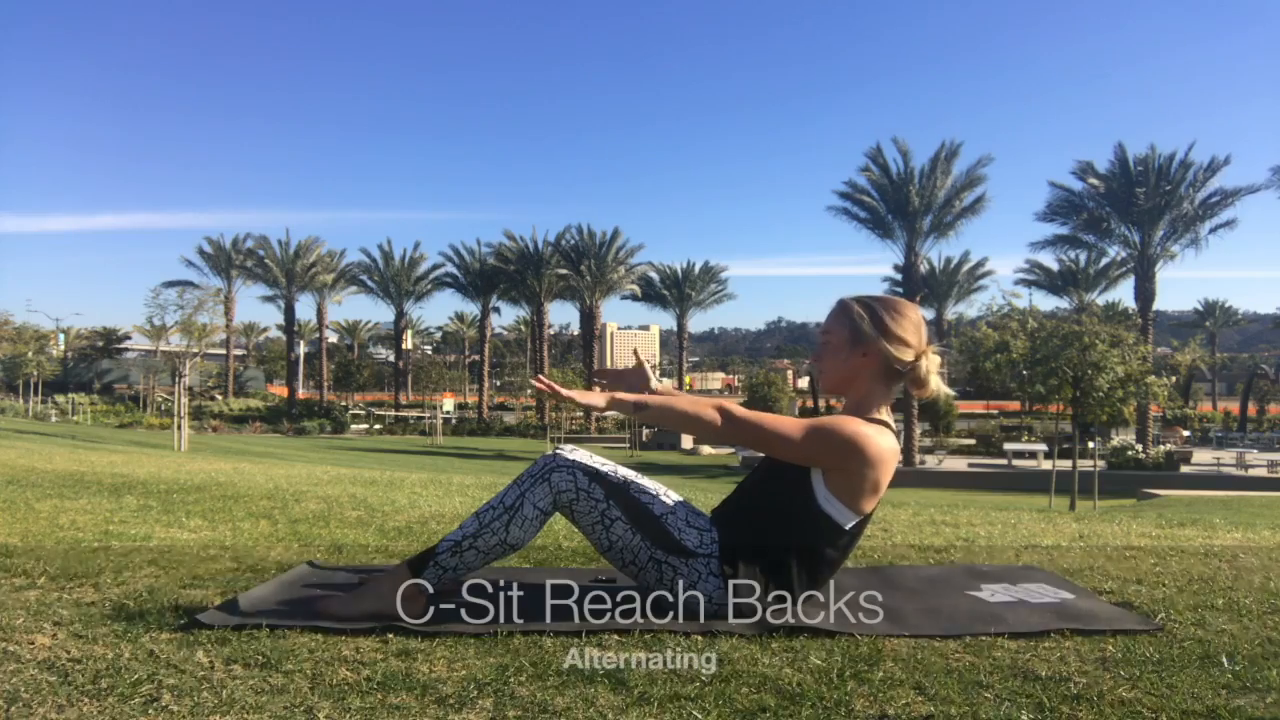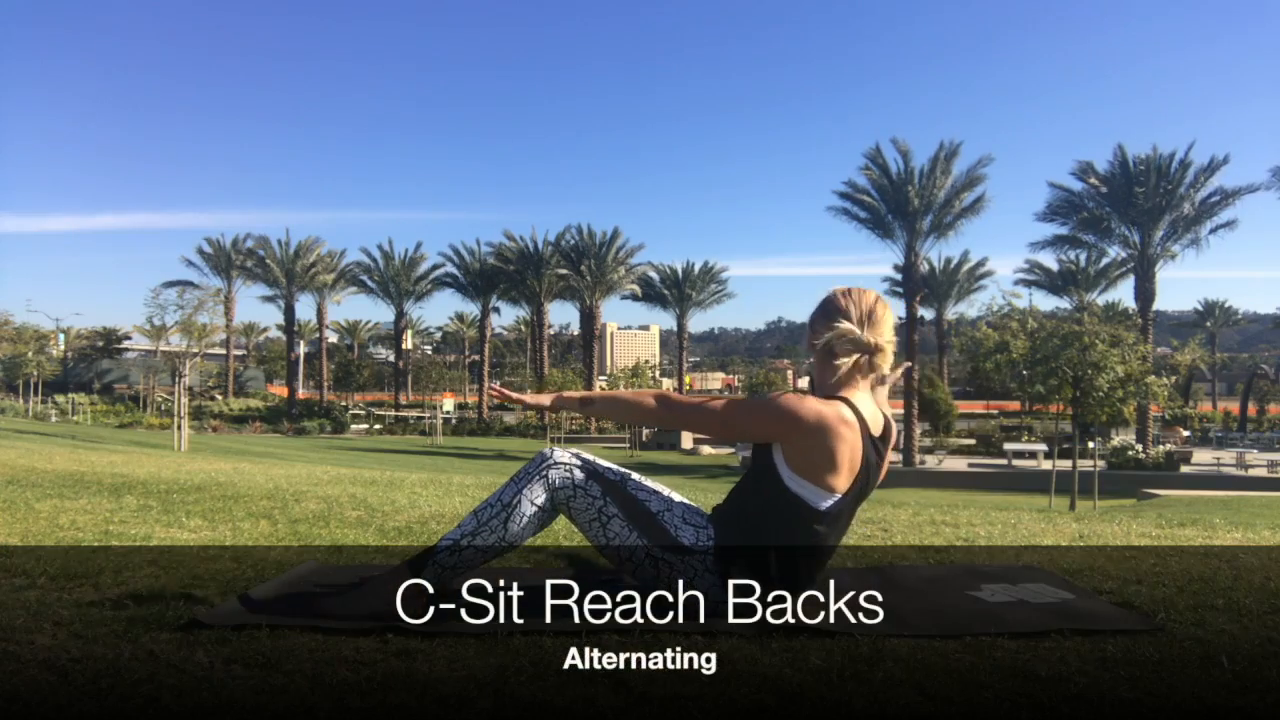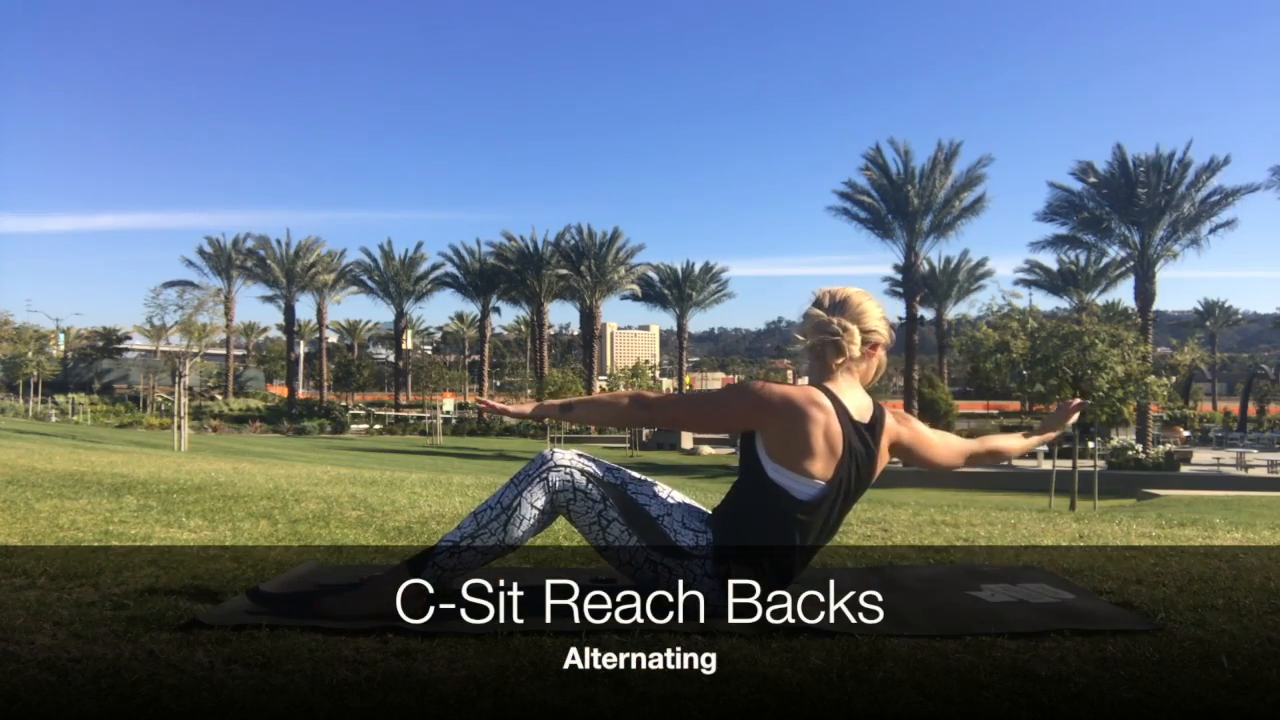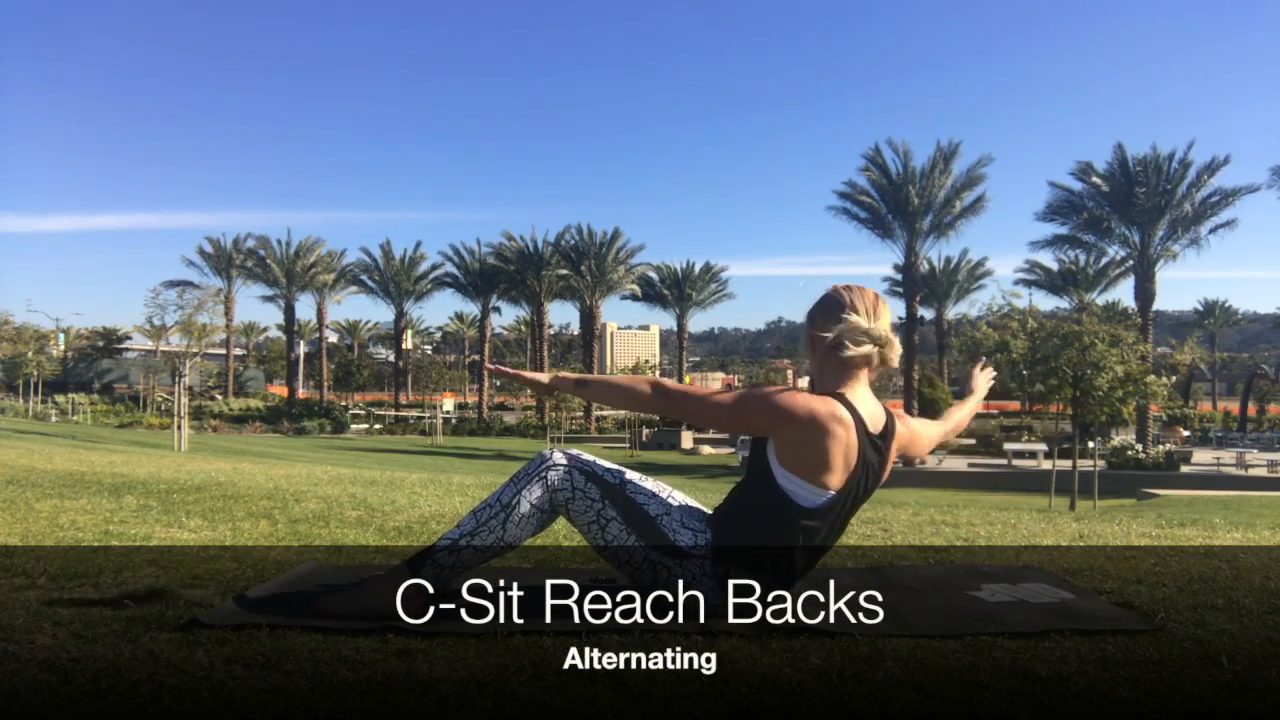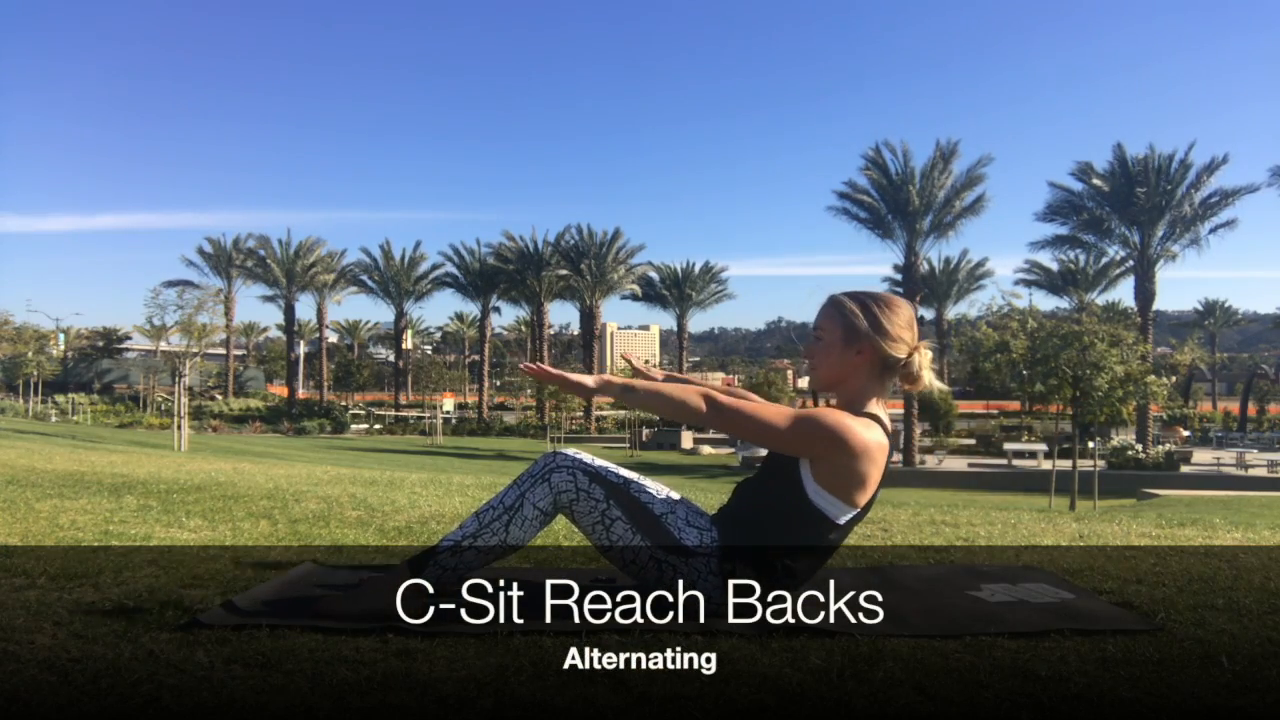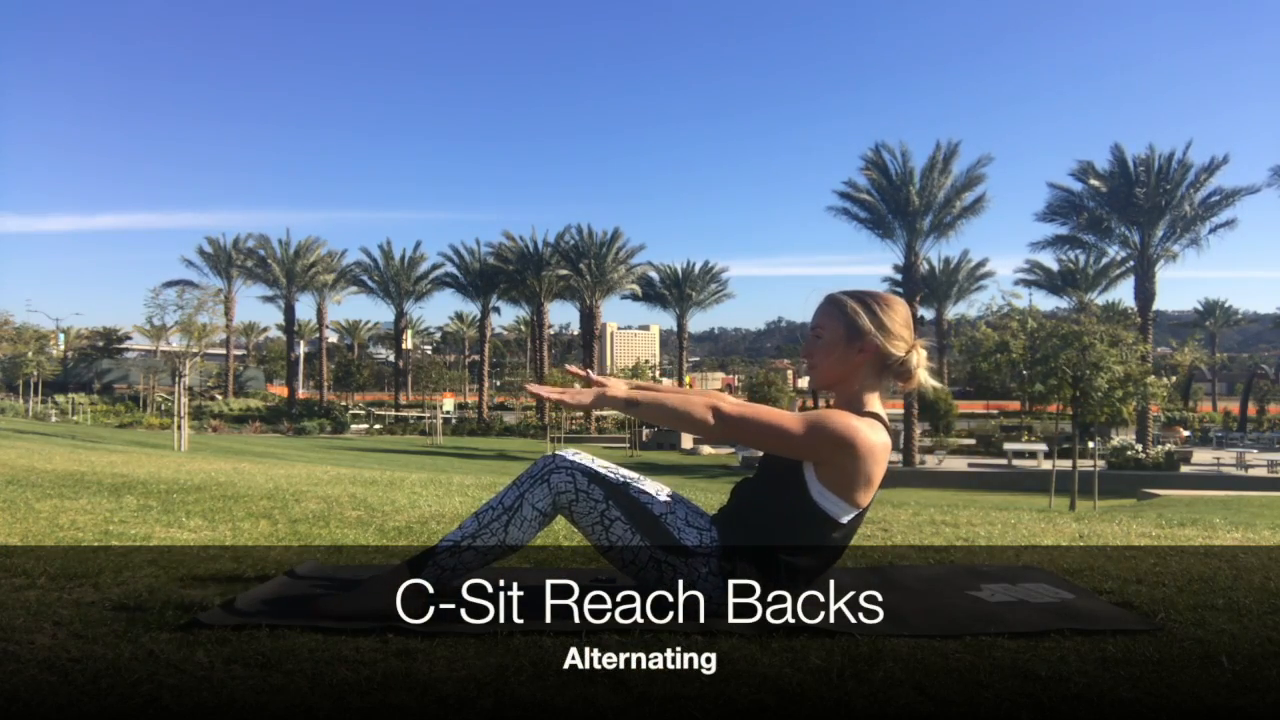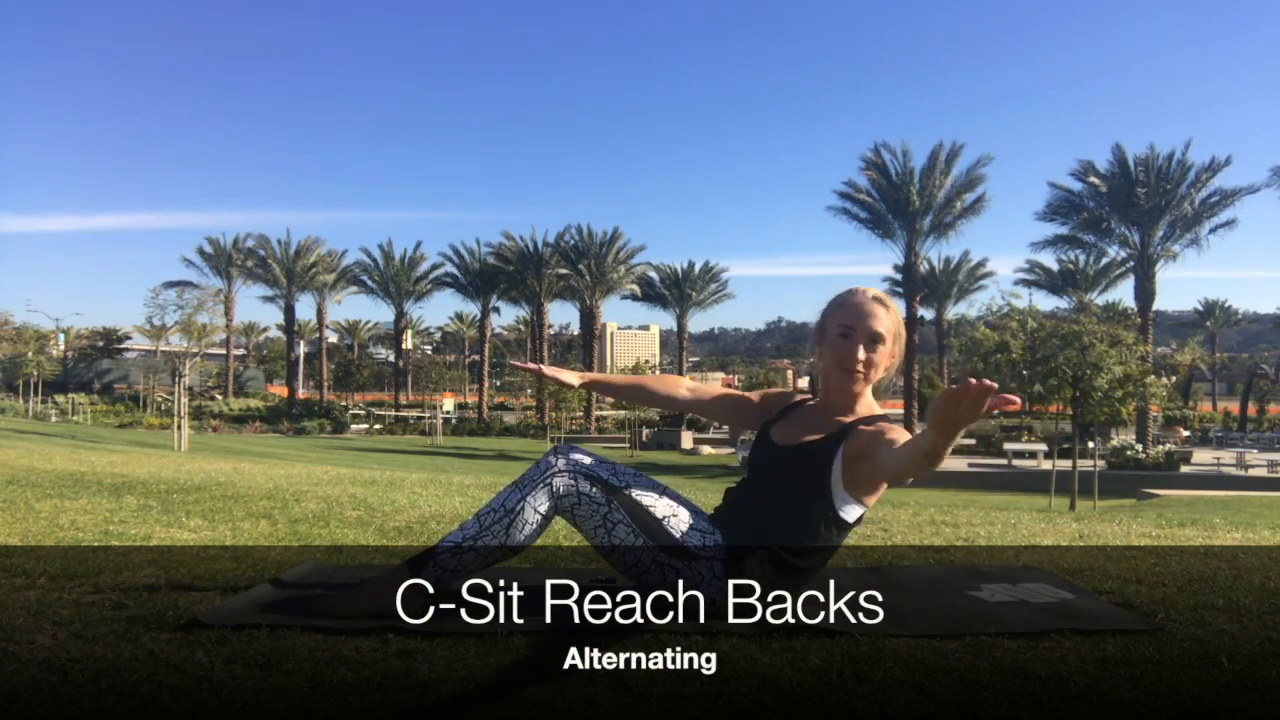
dt=0.4s
person 1, frame 1
left shoulder: (860, 441)
right shoulder: (856, 429)
left elbow: (729, 423)
right elbow: (751, 423)
left wrist: (613, 400)
right wrist: (648, 390)
left hip: (721, 580)
right hip: (723, 555)
left knee: (561, 475)
right knee: (564, 463)
left ankle: (410, 584)
right ankle: (418, 576)
person 1, frame 2
left shoulder: (807, 415)
right shoulder: (876, 424)
left elbow: (672, 410)
left wrist: (559, 400)
right wrist: (878, 380)
left hip: (717, 576)
right hip: (735, 567)
left knee: (559, 470)
right knee: (564, 469)
left ankle: (410, 583)
right ankle: (423, 574)
person 1, frame 3
left shoulder: (783, 406)
right shoulder: (888, 427)
left elbow: (647, 409)
right elbow: (971, 450)
left wrist: (540, 407)
right wrist: (1044, 432)
left hip: (712, 572)
right hip: (741, 573)
left knee: (556, 471)
right knee: (570, 471)
left ankle: (409, 582)
right ankle: (426, 572)
person 1, frame 4
left shoulder: (805, 414)
right shoulder: (881, 420)
left elbow: (665, 399)
right elbow: (949, 427)
left wrist: (555, 382)
right wrist: (978, 390)
left hip: (711, 575)
right hip: (735, 556)
left knee: (556, 471)
right knee: (564, 470)
left ankle: (405, 582)
right ankle: (420, 574)
person 1, frame 5
left shoulder: (847, 436)
right shoulder: (853, 424)
left elbow: (714, 411)
right elbow: (746, 404)
left wrist: (604, 385)
right wrist: (661, 378)
left hip: (716, 578)
right hip: (723, 555)
left knee: (561, 475)
right knee: (566, 469)
left ankle: (411, 581)
right ankle: (424, 570)
person 1, frame 6
left shoulder: (853, 436)
right shoulder: (836, 422)
left elbow: (714, 417)
right elbow: (725, 403)
left wrist: (607, 397)
right wrist: (618, 389)
left hip: (722, 580)
right hip: (720, 552)
left knee: (562, 471)
right knee: (566, 469)
left ankle: (410, 582)
right ankle: (418, 575)
person 1, frame 7
left shoulder: (881, 436)
right shoulder: (789, 408)
left elbow: (915, 457)
right elbow: (684, 391)
left wrist: (947, 425)
right wrist: (584, 377)
left hip: (745, 585)
right hip: (716, 553)
left knee: (567, 474)
right knee: (574, 464)
left ankle: (414, 584)
right ankle: (429, 574)
